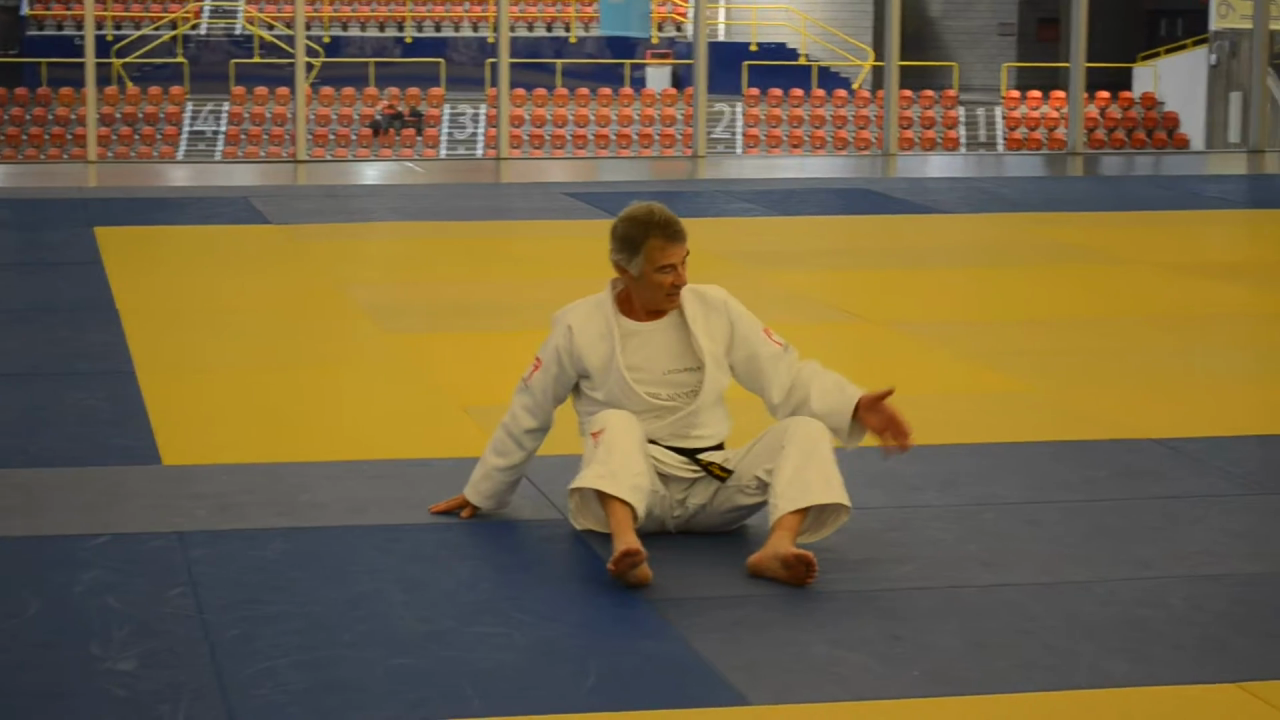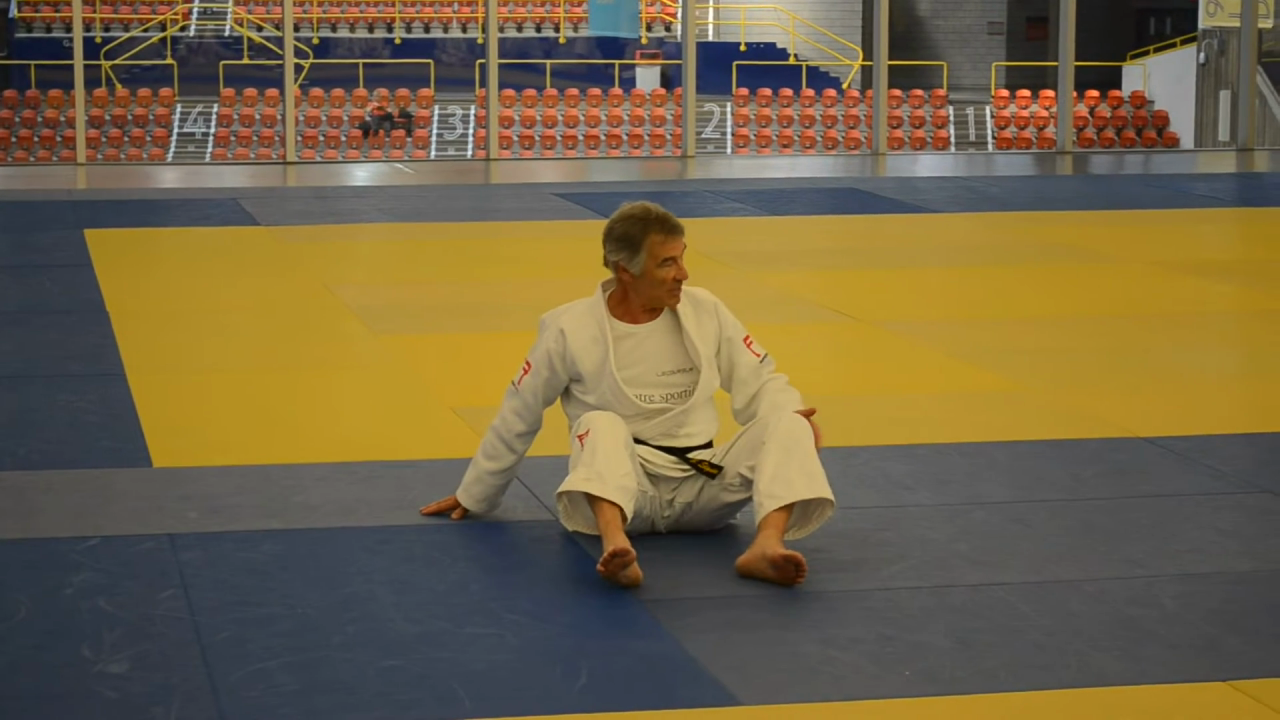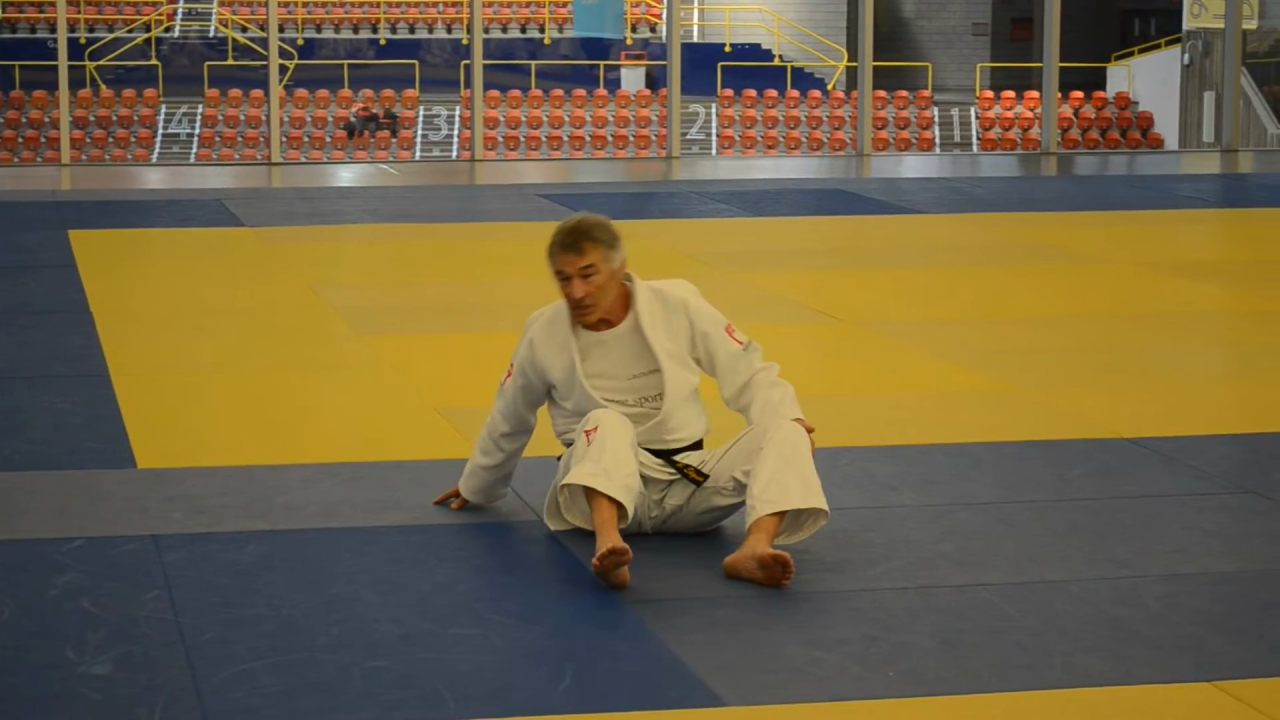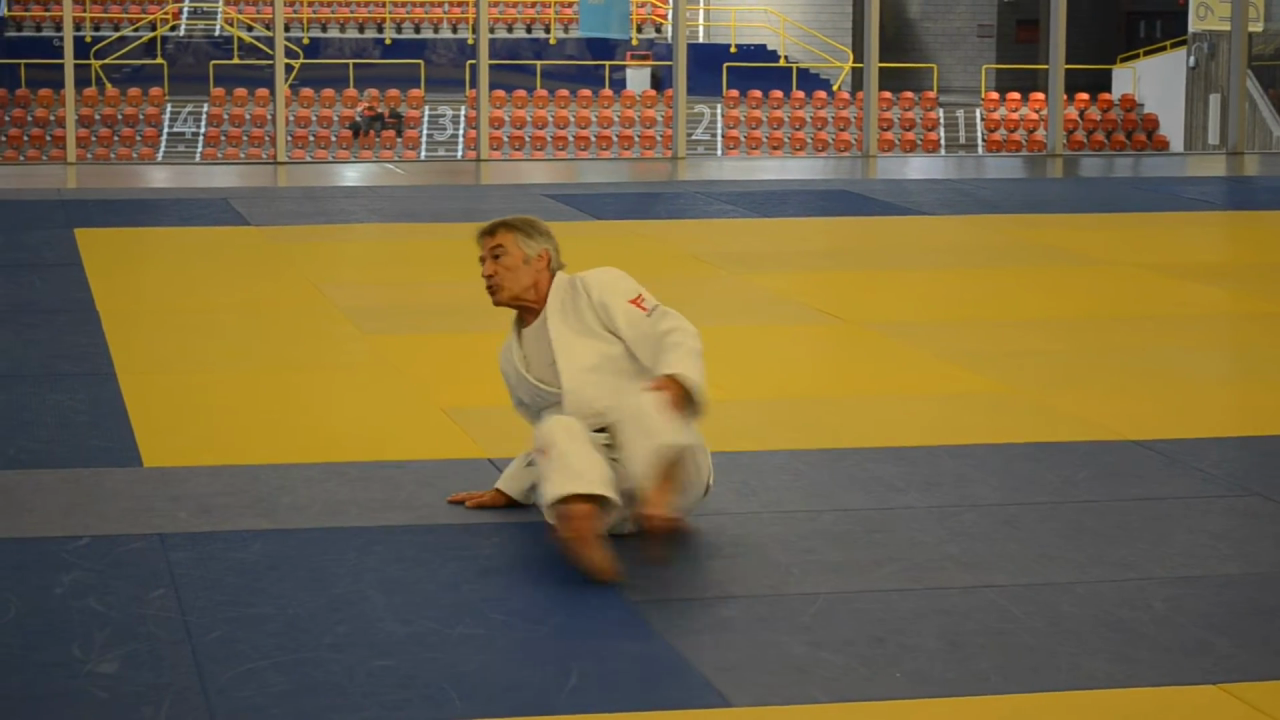
dt=0.5s
person 1, frame 1
left shoulder: (715, 307)
right shoulder: (578, 326)
left elbow: (788, 374)
right elbow: (528, 414)
left wrist: (855, 406)
right wrist: (481, 493)
left hip: (709, 482)
right hip: (627, 480)
left knee: (804, 432)
right knee: (615, 425)
left ankle: (775, 549)
right ankle: (625, 544)
person 1, frame 2
left shoulder: (705, 310)
right shoulder: (569, 329)
left elbow: (759, 381)
right elbow: (516, 417)
left wrist: (792, 413)
right wrist: (471, 496)
left hip: (696, 483)
right hip: (619, 481)
left knee: (785, 429)
right knee: (600, 427)
left ankle: (765, 547)
right ankle: (615, 547)
person 1, frame 3
left shoulder: (678, 302)
right shoulder: (543, 334)
left elbow: (748, 370)
right elbow: (510, 419)
left wrist: (790, 419)
right wrist: (475, 487)
left hip: (685, 481)
right hip: (603, 480)
left knee: (783, 437)
right knee: (606, 425)
left ankle: (753, 550)
right ankle: (608, 544)
person 1, frame 4
left shoulder: (600, 289)
right shoulder: (513, 355)
left elbow: (675, 338)
left wrist: (676, 382)
right wrist: (510, 490)
left hip: (662, 469)
right hip: (597, 483)
left knee: (640, 406)
right knee: (560, 432)
left ankle: (658, 507)
right ankle: (589, 544)
